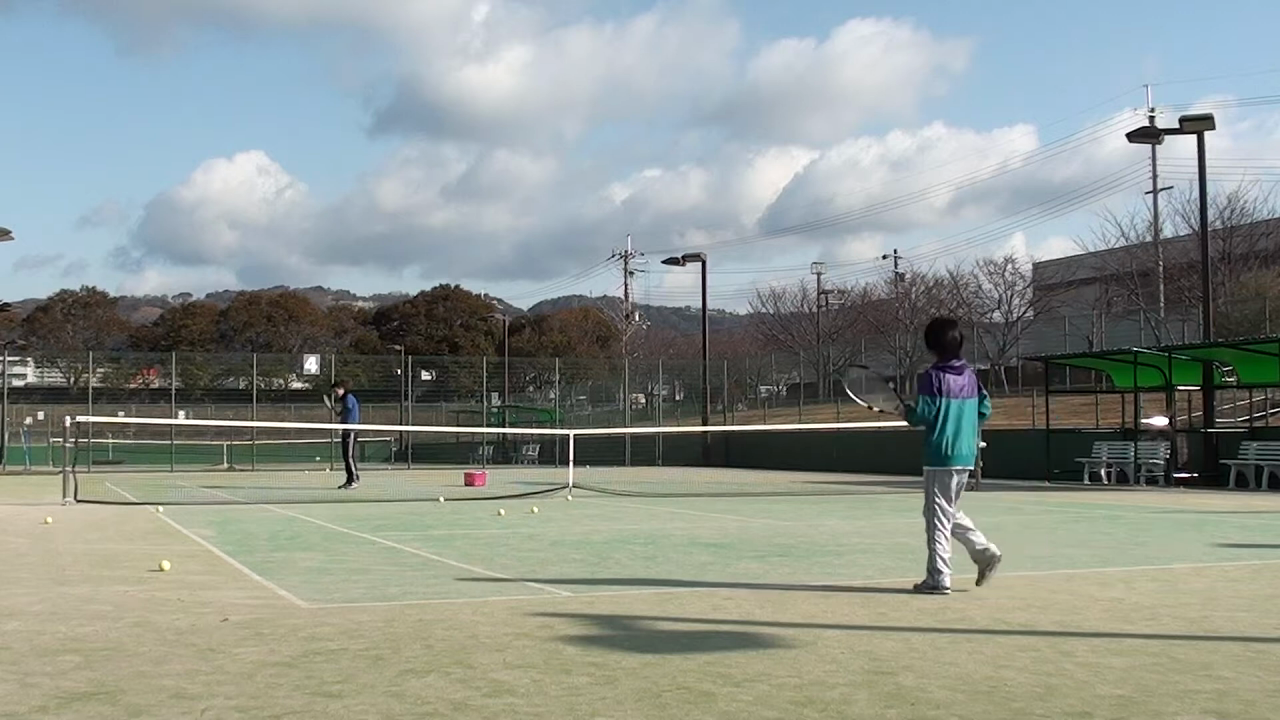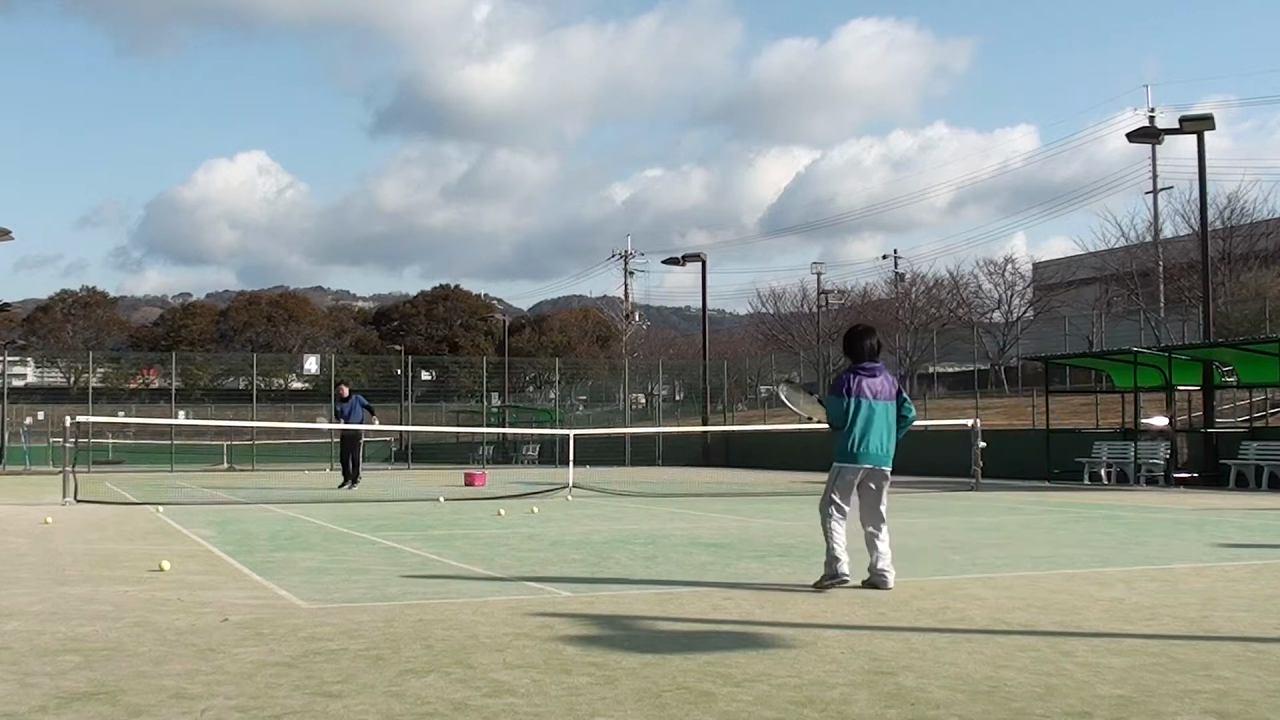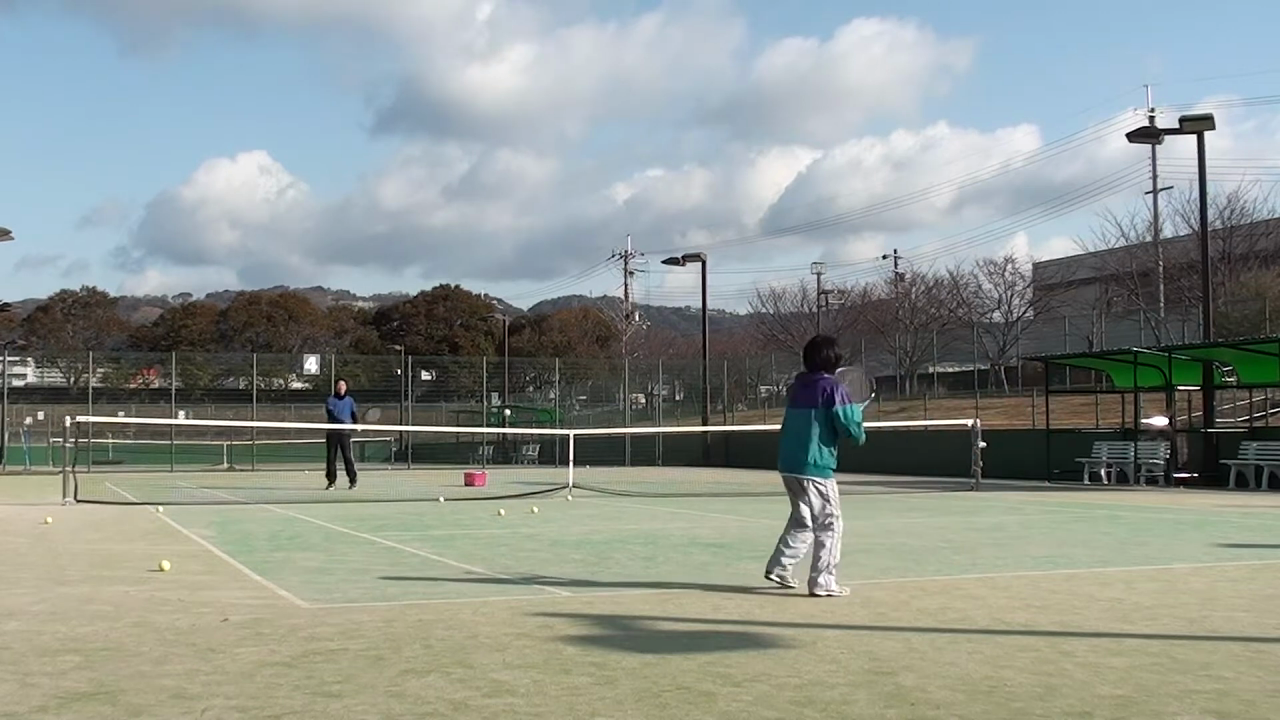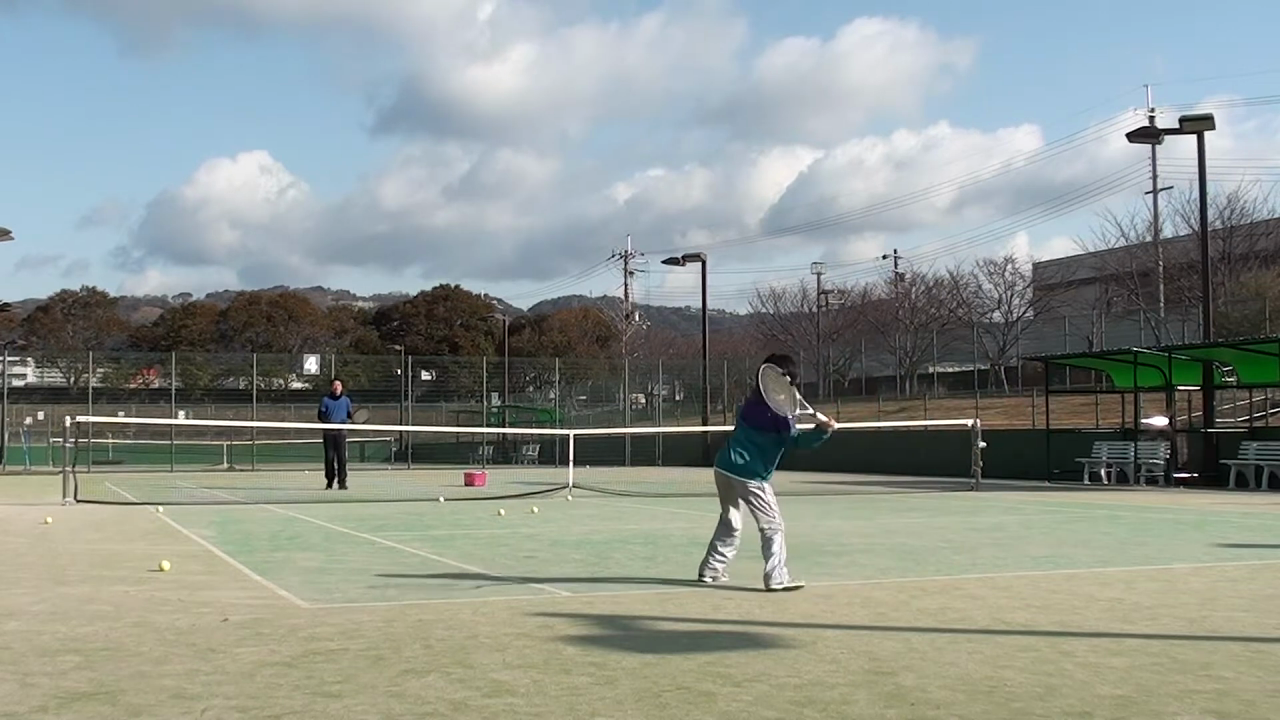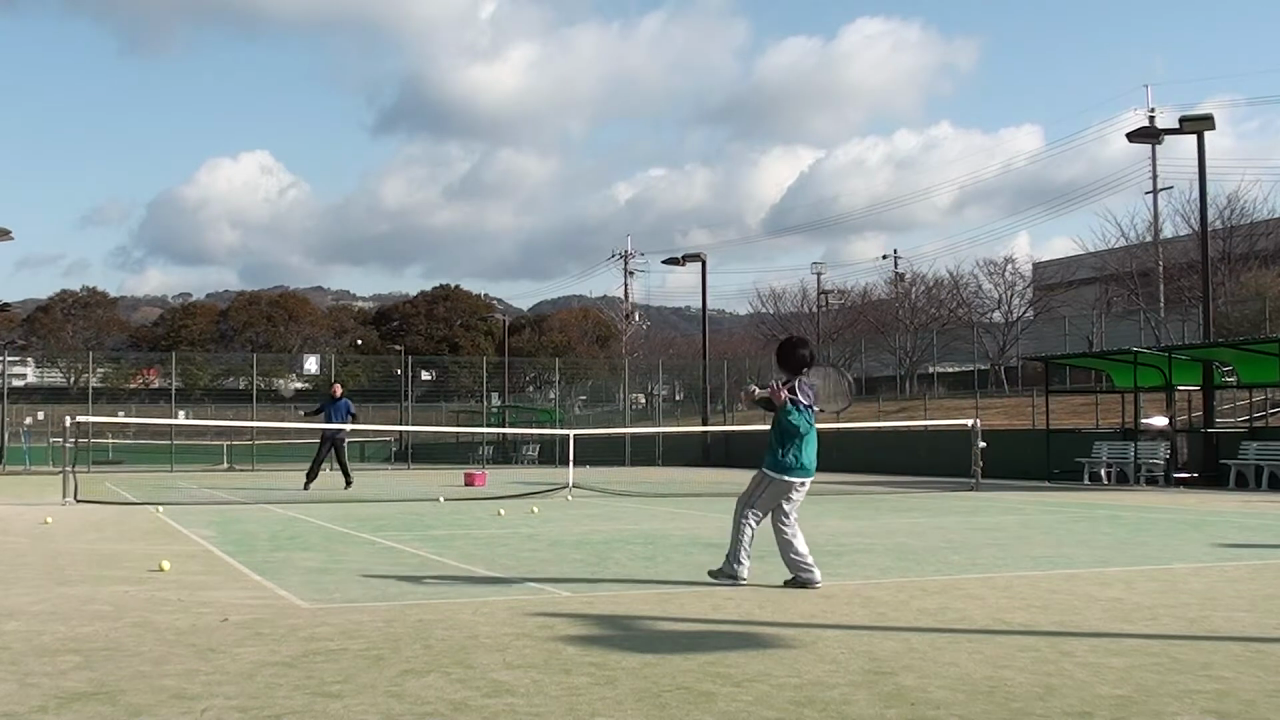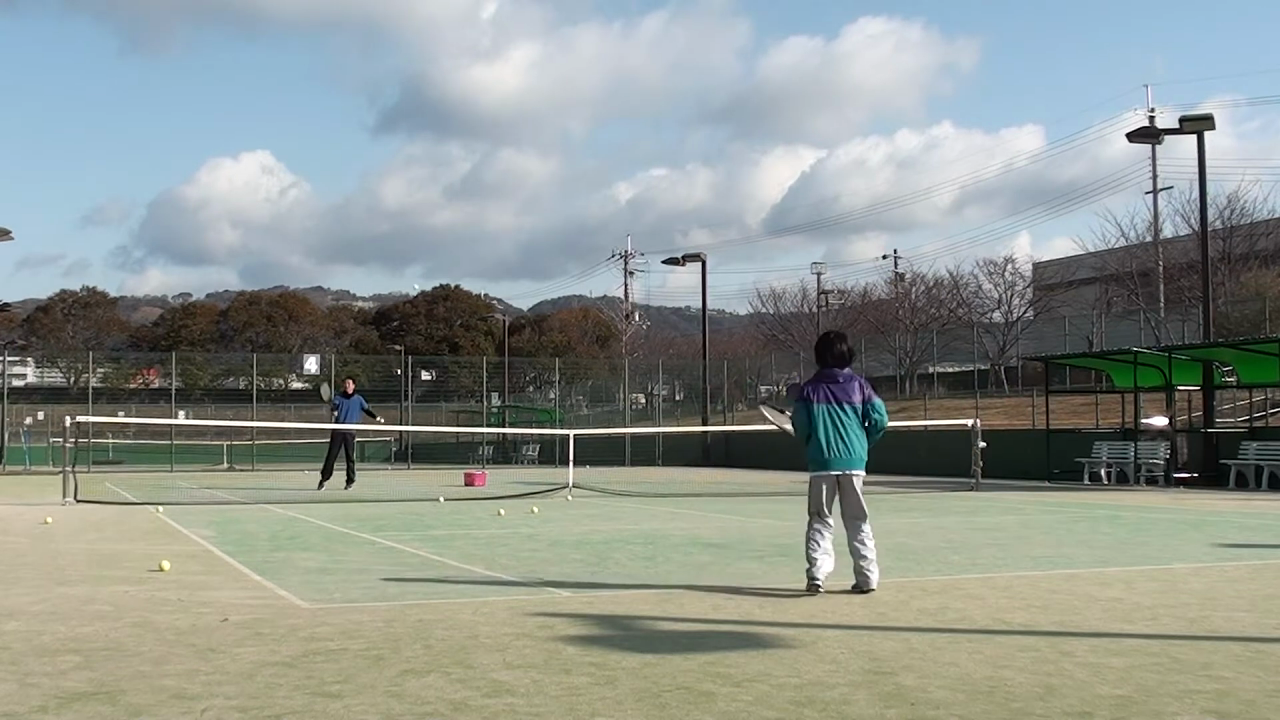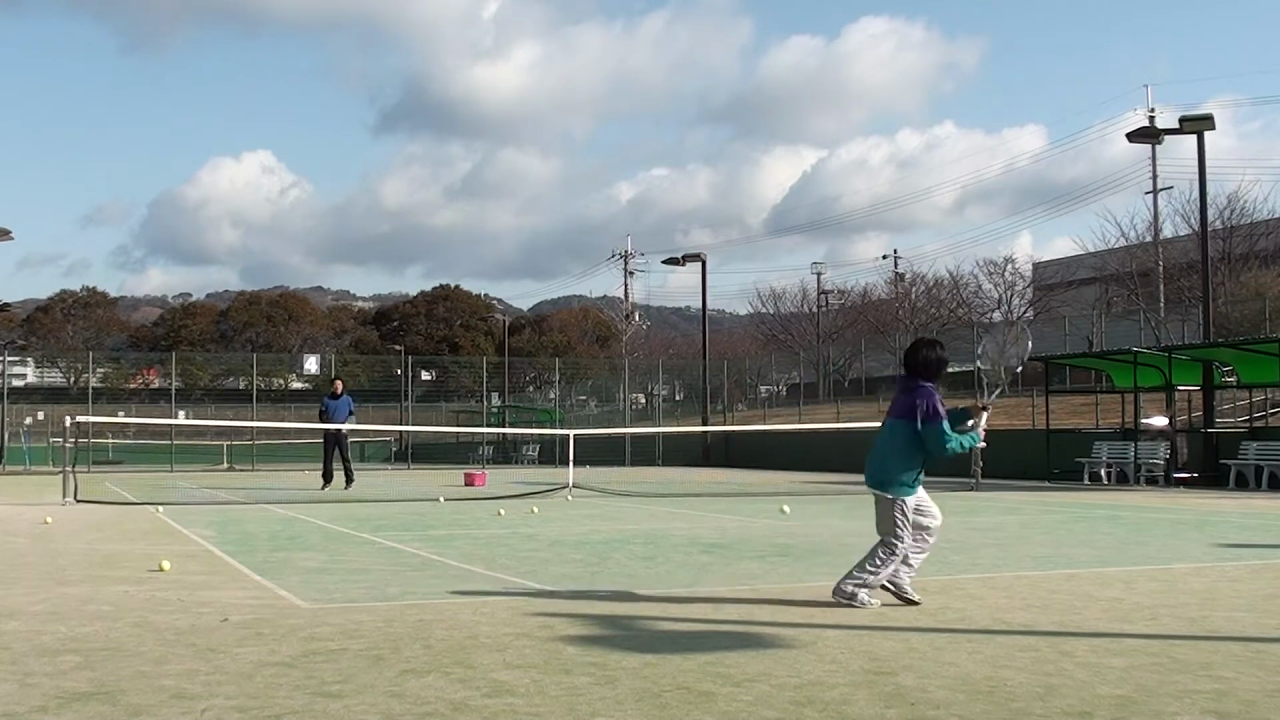
dt=0.7s
person 1, frame 1
left shoulder: (933, 376)
right shoulder: (970, 375)
left elbow: (923, 414)
right elbow: (984, 409)
left wrist: (908, 414)
left hip: (941, 456)
right hip: (966, 455)
left knee: (937, 517)
right knee: (950, 514)
left ankle: (938, 578)
right ankle: (985, 552)
person 1, frame 2
left shoulder: (846, 379)
right shoulder: (890, 380)
left elbow: (836, 418)
right elbow: (908, 413)
left wrist: (838, 426)
left hip: (851, 456)
right hip: (882, 458)
left knee: (833, 510)
right knee: (875, 518)
left ankle: (838, 567)
right ankle: (882, 574)
person 1, frame 3
left shoulder: (797, 388)
right shoulder: (834, 389)
right elbow: (848, 425)
right wrist: (859, 436)
left hip: (789, 465)
right hip: (816, 466)
left knee: (801, 519)
right knee: (829, 524)
left ankle: (779, 567)
right ankle: (823, 582)
person 1, frame 4
left shoulder: (754, 400)
right shoulder: (780, 413)
right elbow: (796, 443)
right wrist: (821, 431)
left hip: (725, 469)
right hip: (754, 476)
left knee: (730, 520)
right knee: (772, 526)
left ankle: (710, 569)
right ankle: (777, 577)
person 1, frame 5
left shoulder: (796, 387)
right shoulder: (801, 386)
left elbow: (799, 427)
left wrist: (781, 405)
left hip: (782, 468)
right hip: (801, 470)
left knee: (747, 510)
right knee: (784, 520)
left ankle: (735, 569)
right ankle: (807, 574)
person 1, frame 6
left shoulder: (807, 389)
right shoulder: (860, 385)
left elbow: (800, 428)
right elbow: (880, 419)
left hip: (820, 464)
right hip: (852, 462)
left knee: (821, 521)
right knee: (858, 521)
left ankle: (816, 574)
right ankle: (866, 578)
person 1, frame 7
left shoulder: (906, 392)
right shoulder: (928, 398)
right elbow: (942, 443)
left wrist: (966, 413)
right wrist: (973, 438)
left hip: (882, 474)
right hip: (897, 480)
left knee: (929, 521)
right knee: (896, 541)
left ankle: (896, 577)
right ankle: (849, 589)
